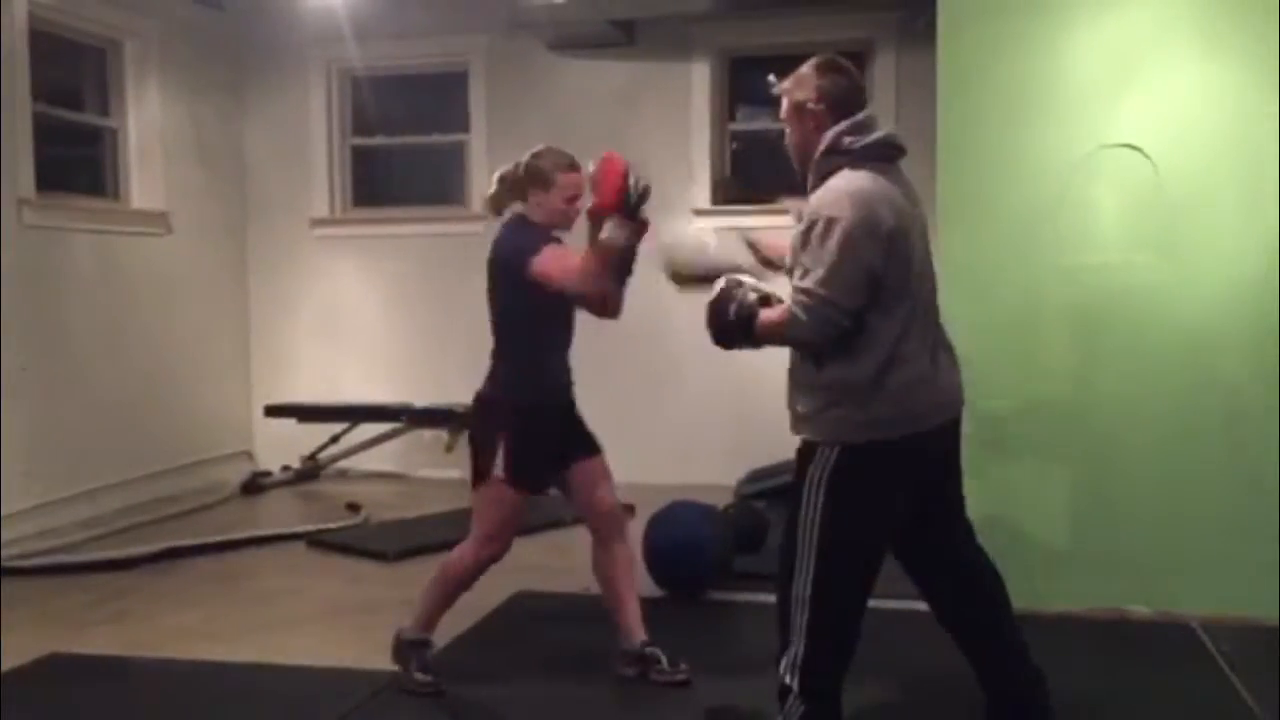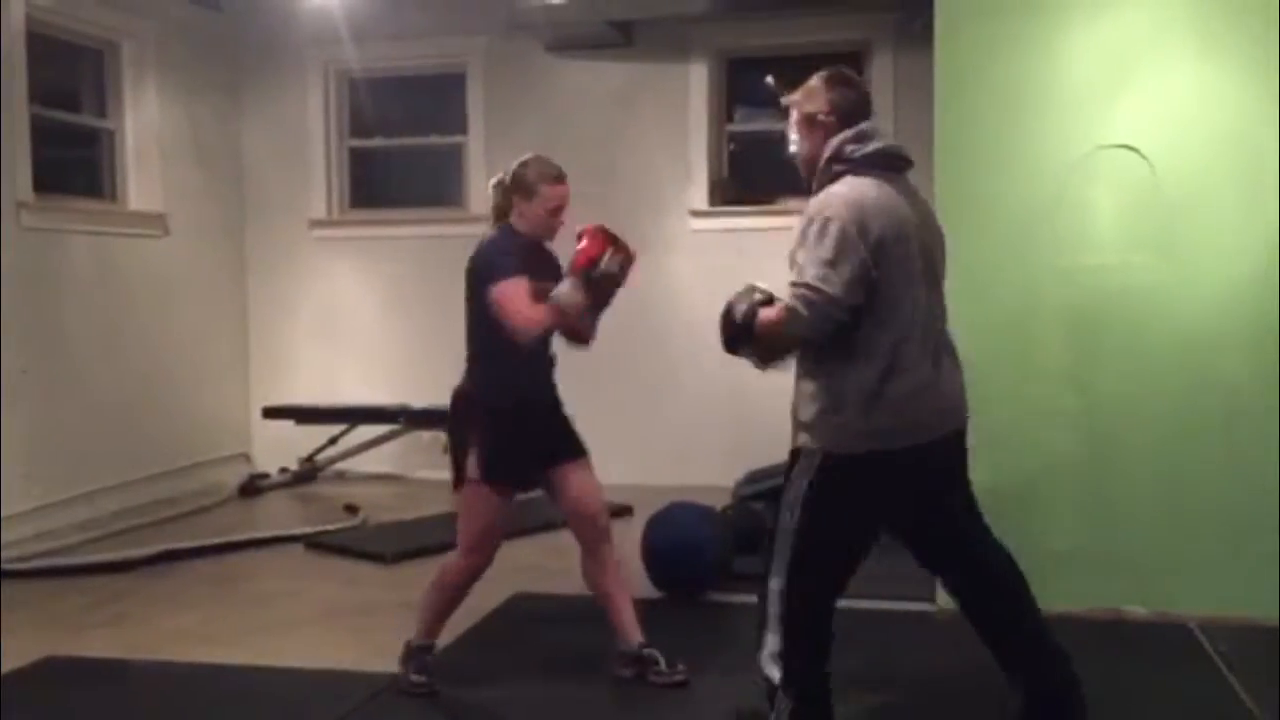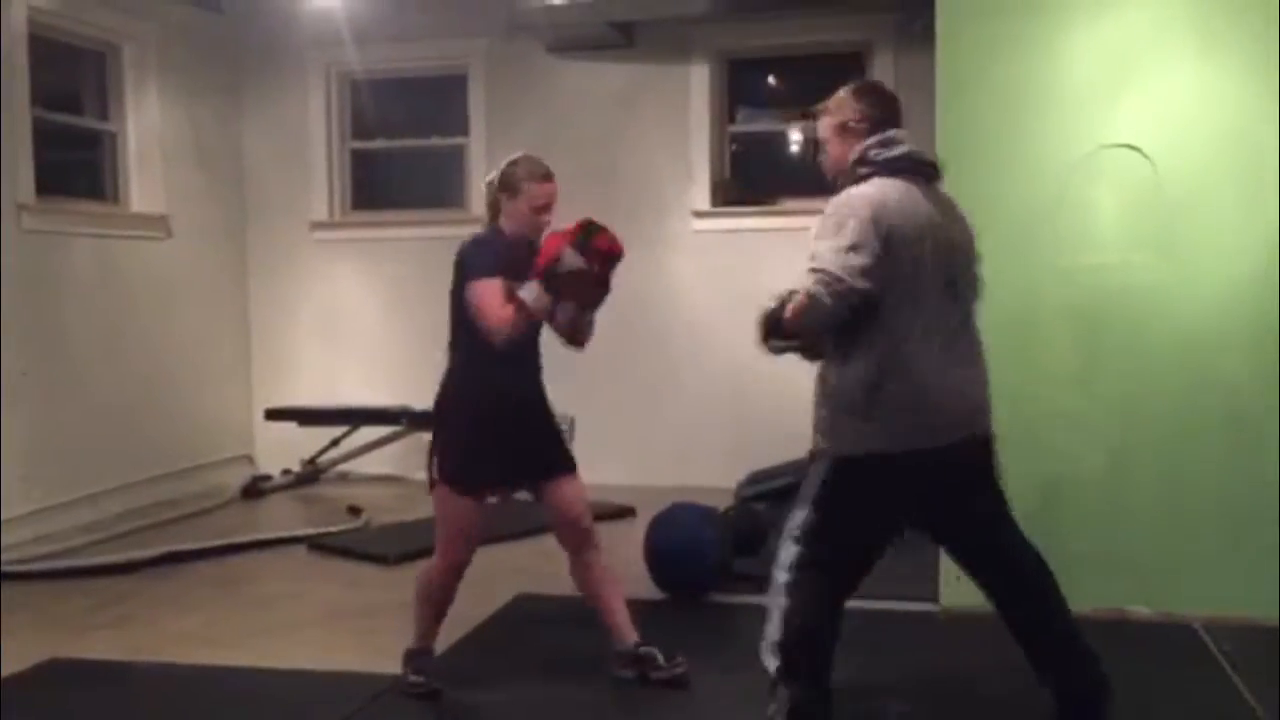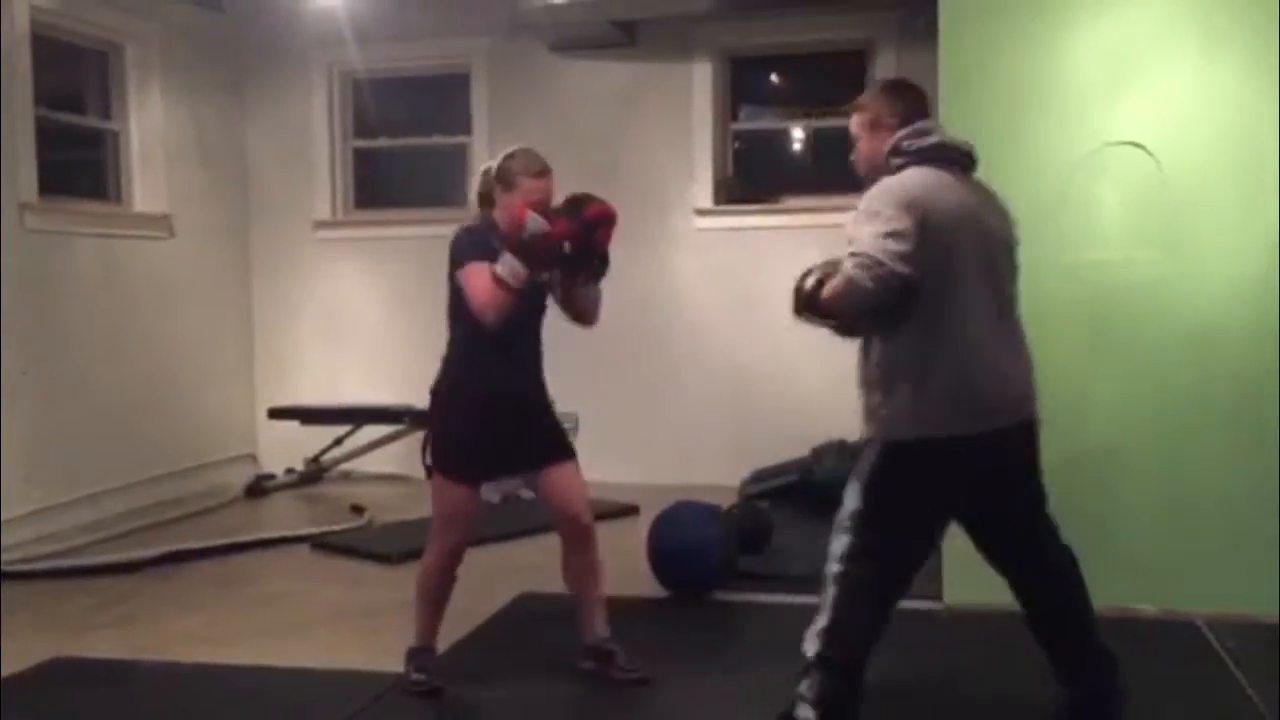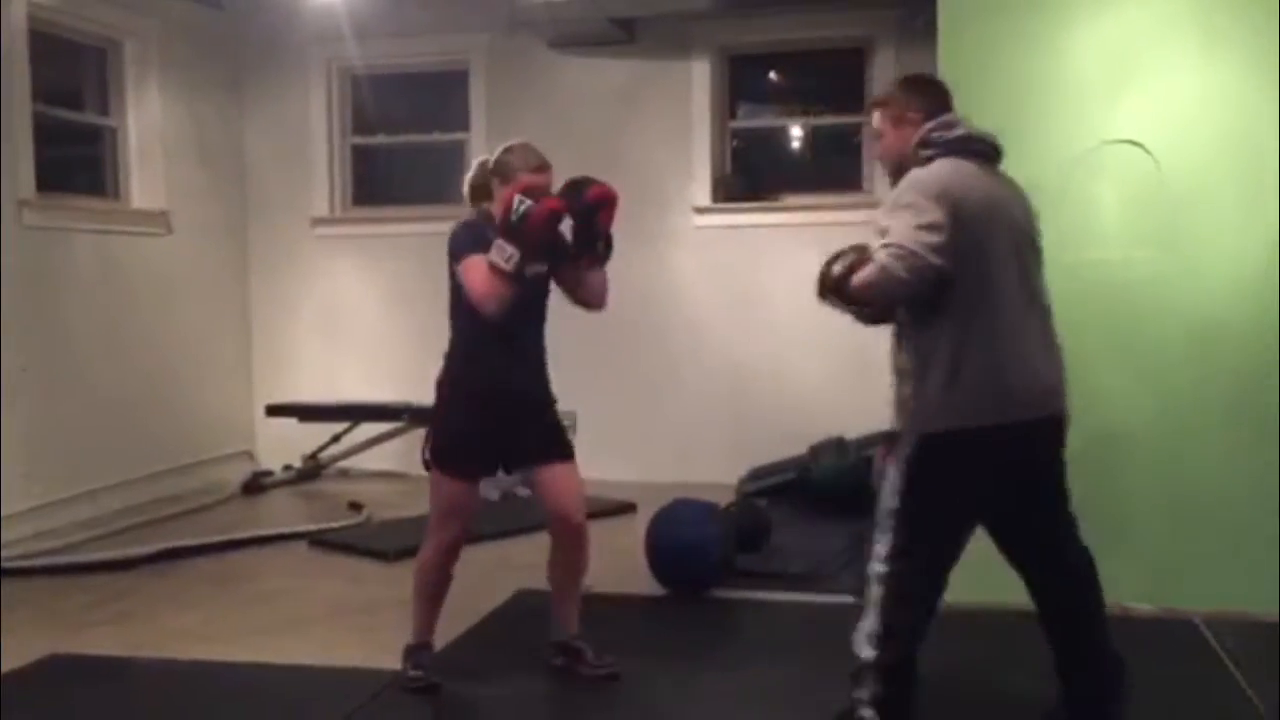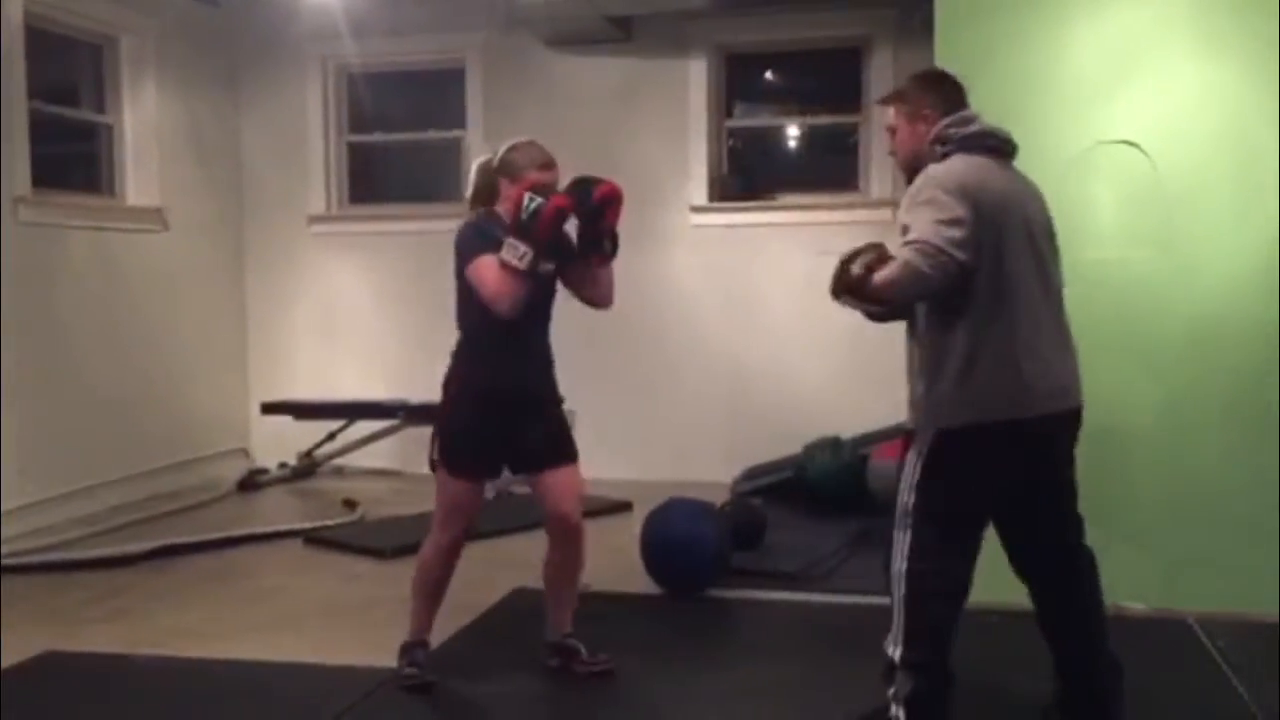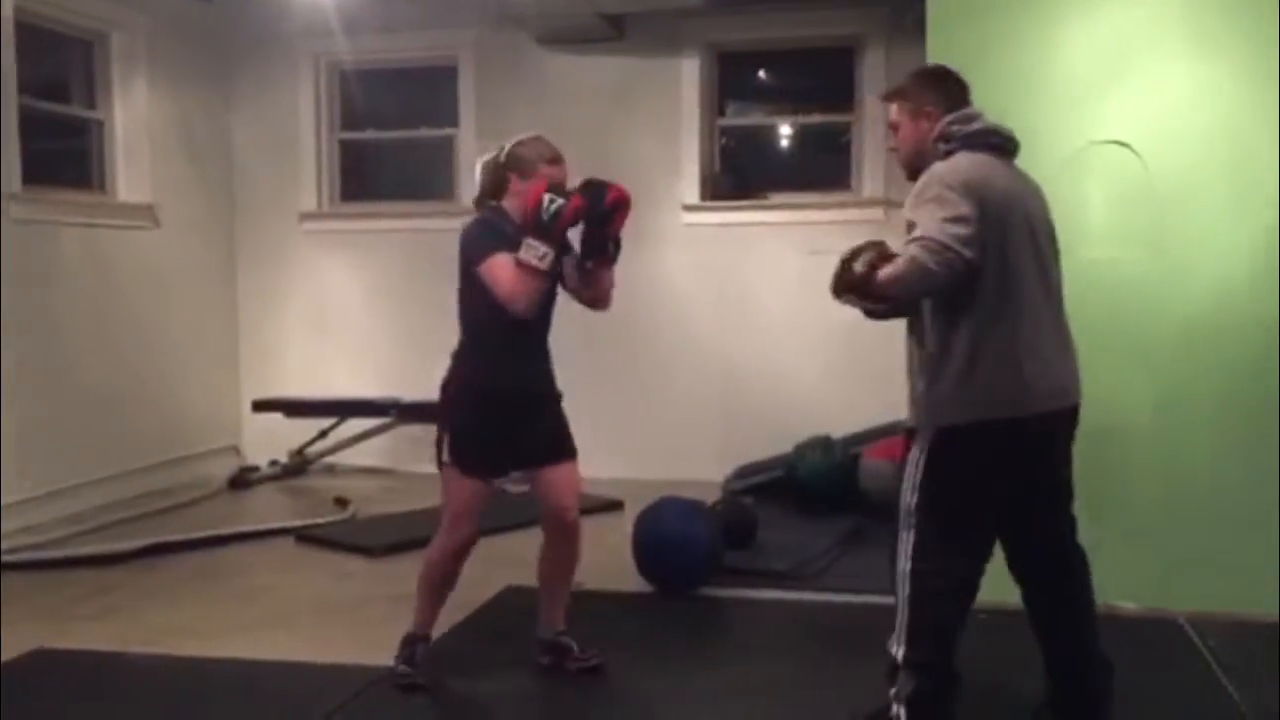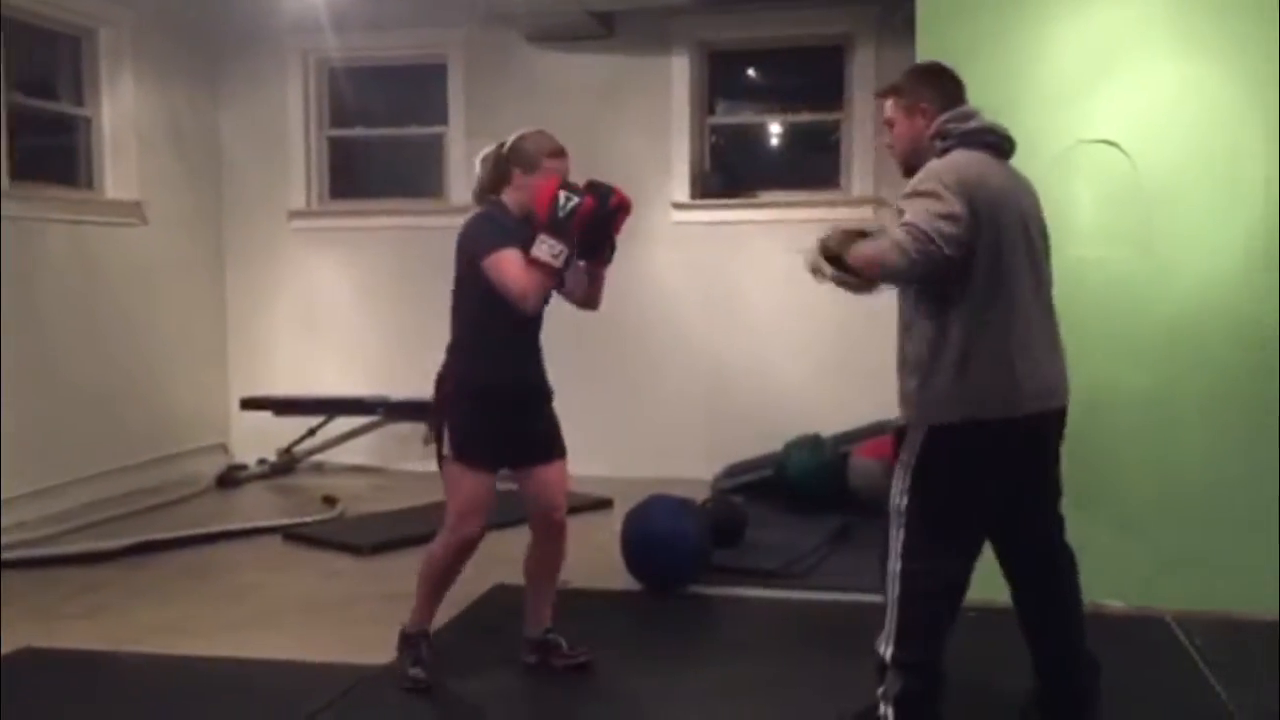
dt=0.1s
person 1, frame 1
left shoulder: (844, 201)
right shoulder: (882, 181)
left elbow: (814, 319)
left wrist: (747, 319)
right wrist: (752, 249)
left hip: (862, 432)
right hip: (929, 417)
left knee: (819, 588)
right knee: (955, 567)
person 1, frame 2
left shoulder: (838, 206)
right shoulder: (909, 200)
left elbow: (810, 317)
left wrist: (752, 320)
right wrist: (780, 321)
left hip: (858, 439)
right hip: (937, 426)
left knee: (800, 588)
right knee: (977, 567)
person 1, frame 3
left shoulder: (858, 205)
right shoulder: (944, 209)
left elbow: (822, 303)
left wrist: (785, 317)
right wrist: (813, 324)
left hip: (874, 440)
right hip: (961, 429)
left knee: (807, 580)
right knee: (1010, 568)
person 1, frame 4
left shoulder: (895, 195)
right shoulder: (982, 197)
left elbow: (863, 289)
left wrist: (819, 295)
right wrist: (849, 300)
left hip: (922, 427)
right hip: (1006, 415)
left knee: (859, 576)
right knee: (1039, 560)
person 1, frame 5
left shoulder: (926, 186)
right shoulder: (1006, 189)
left elbow: (899, 277)
left wrist: (847, 283)
right wrist: (883, 291)
left hip: (955, 418)
right hip: (1035, 408)
left knee: (903, 570)
right knee: (1055, 558)
person 1, frame 6
left shoulder: (944, 181)
right shoulder: (1017, 183)
left elbow: (924, 271)
left wrist: (868, 282)
right wrist: (894, 286)
left hip: (970, 413)
right hip: (1048, 404)
left knee: (928, 566)
right knee: (1057, 556)
person 1, frame 7
left shoulder: (948, 178)
right shoulder: (1018, 181)
left elbow: (931, 267)
left wrist: (872, 280)
right wrist: (895, 284)
left hip: (971, 412)
right hip: (1046, 403)
left knee: (932, 565)
right knee: (1051, 556)
person 1, frame 8
left shoulder: (947, 176)
right shoulder: (1007, 178)
left elbow: (911, 254)
left wrist: (856, 253)
right wrist: (881, 254)
left hip: (961, 412)
right hip: (1033, 403)
left knee: (922, 563)
right knee: (1039, 553)
person 2, frame 1
left shoulder: (548, 243)
right shoulder: (517, 242)
left elbow: (607, 304)
right elbow: (584, 283)
left wrist: (621, 243)
right wrist: (616, 221)
left hip: (555, 408)
right hip: (513, 413)
left knee: (610, 519)
right knee: (489, 543)
left ankle: (635, 647)
right ankle: (414, 638)
person 2, frame 2
left shoulder: (544, 258)
right shoulder: (495, 253)
left elbow: (577, 334)
right elbow: (529, 329)
left wrist: (599, 287)
right wrist: (578, 281)
left hip: (539, 410)
right hip: (488, 415)
left knee: (595, 525)
right knee: (478, 548)
left ankle: (634, 649)
right ankle: (419, 650)
person 2, frame 3
left shoulder: (538, 257)
right shoulder: (480, 254)
left elbow: (575, 337)
right elbow: (499, 330)
left wrist: (589, 290)
right wrist: (546, 283)
left hip: (527, 412)
right hip: (470, 417)
left knee: (580, 531)
right knee: (454, 552)
left ankle: (630, 649)
right ankle: (419, 653)
person 2, frame 4
left shoulder: (544, 243)
right shoulder: (471, 241)
left elbow: (586, 314)
right elbow: (490, 310)
right wrist: (524, 254)
left hip: (527, 403)
right hip: (467, 404)
left knee: (578, 519)
right knee: (450, 540)
left ankle: (596, 642)
right ankle: (422, 652)
person 2, frame 5
left shoulder: (548, 236)
right shoulder: (470, 235)
left elbow: (594, 298)
right elbow: (489, 301)
left wrist: (594, 235)
right wrist: (515, 240)
left hip: (530, 397)
right hip: (469, 400)
left knee: (570, 520)
right knee: (448, 535)
left ankle: (565, 641)
right ankle: (419, 647)
person 2, frame 6
left shoulder: (548, 235)
right shoulder: (476, 235)
left elbow: (600, 296)
right elbow: (504, 300)
left wrist: (598, 233)
right wrist: (525, 235)
left hip: (536, 397)
right hip: (476, 399)
left knee: (568, 522)
right knee: (448, 533)
left ankle: (560, 638)
right ankle: (416, 644)
person 2, frame 7
left shoulder: (548, 233)
right shoulder: (483, 233)
left elbow: (598, 298)
right elbow: (519, 300)
right wrist: (542, 237)
left hip: (535, 395)
right hip: (478, 396)
left knee: (565, 518)
right knee: (460, 532)
left ankle: (552, 637)
right ankle: (417, 638)
person 2, frame 8
left shoulder: (538, 227)
right shoulder: (485, 228)
left elbow: (587, 298)
right elbow: (529, 296)
left wrist: (598, 239)
right wrist: (559, 235)
left hip: (525, 390)
right hip: (471, 393)
left knee: (552, 516)
right knee: (465, 527)
left ankle: (539, 635)
right ankle: (415, 635)
